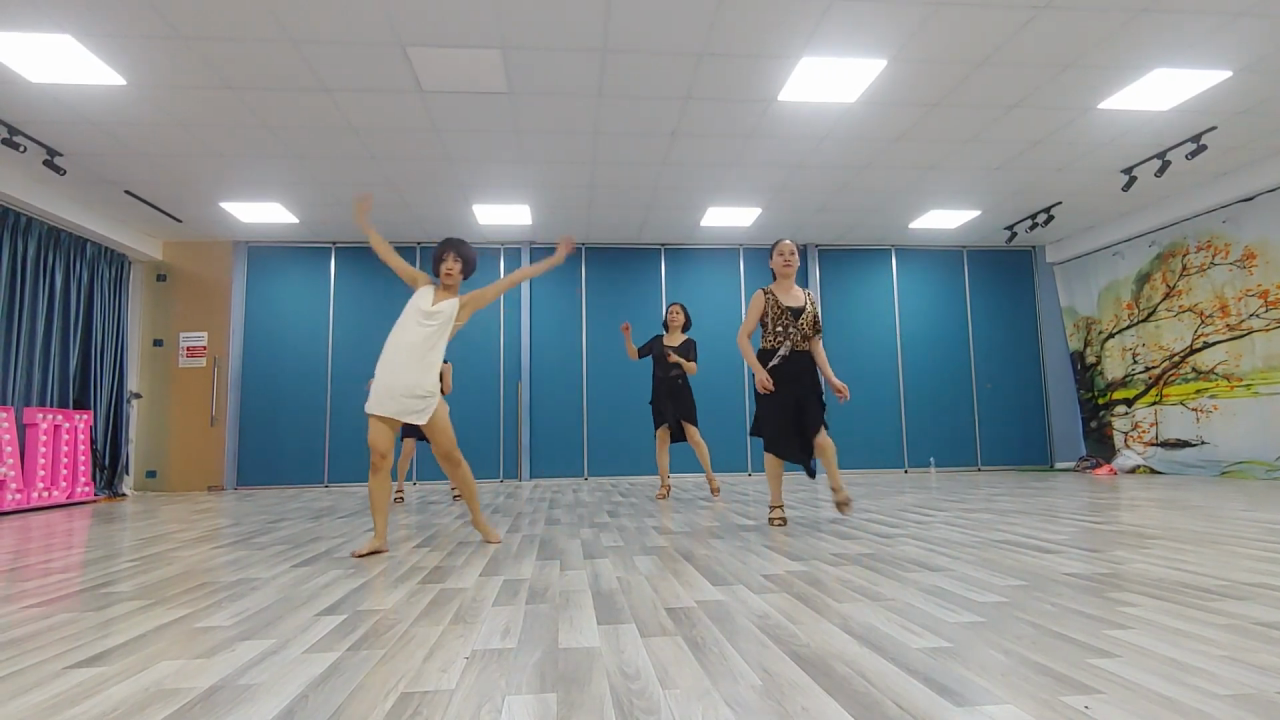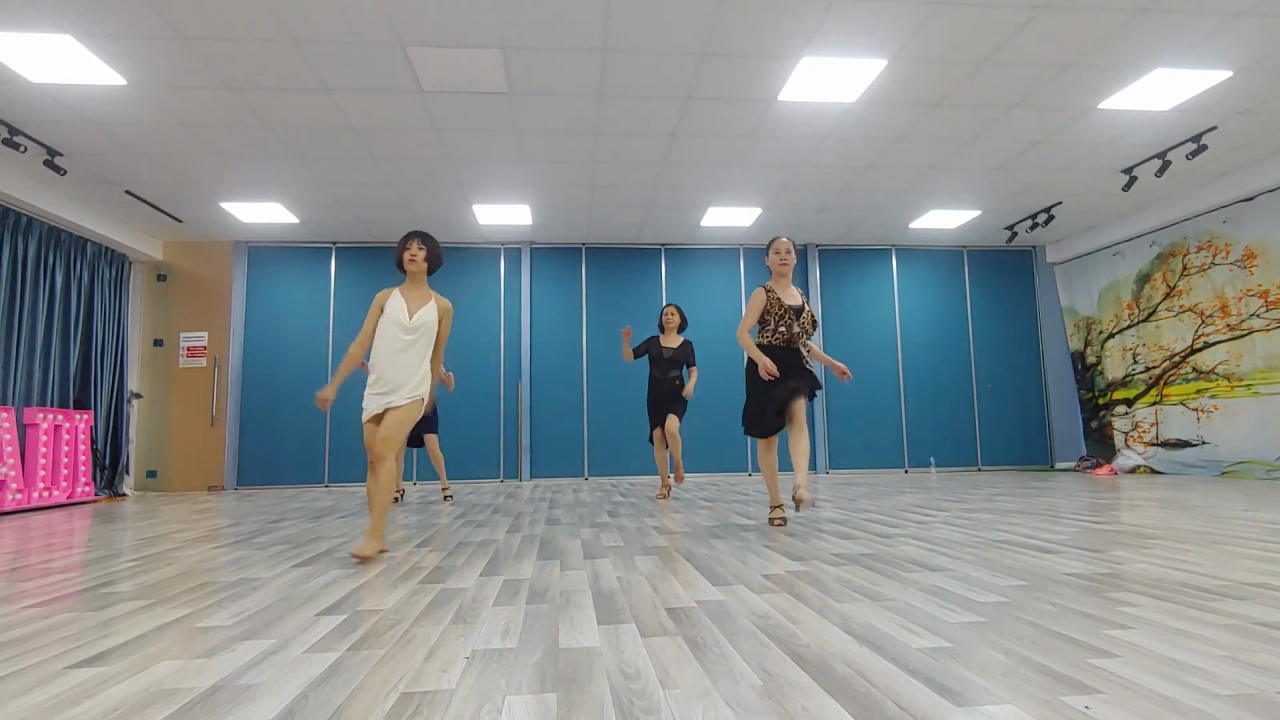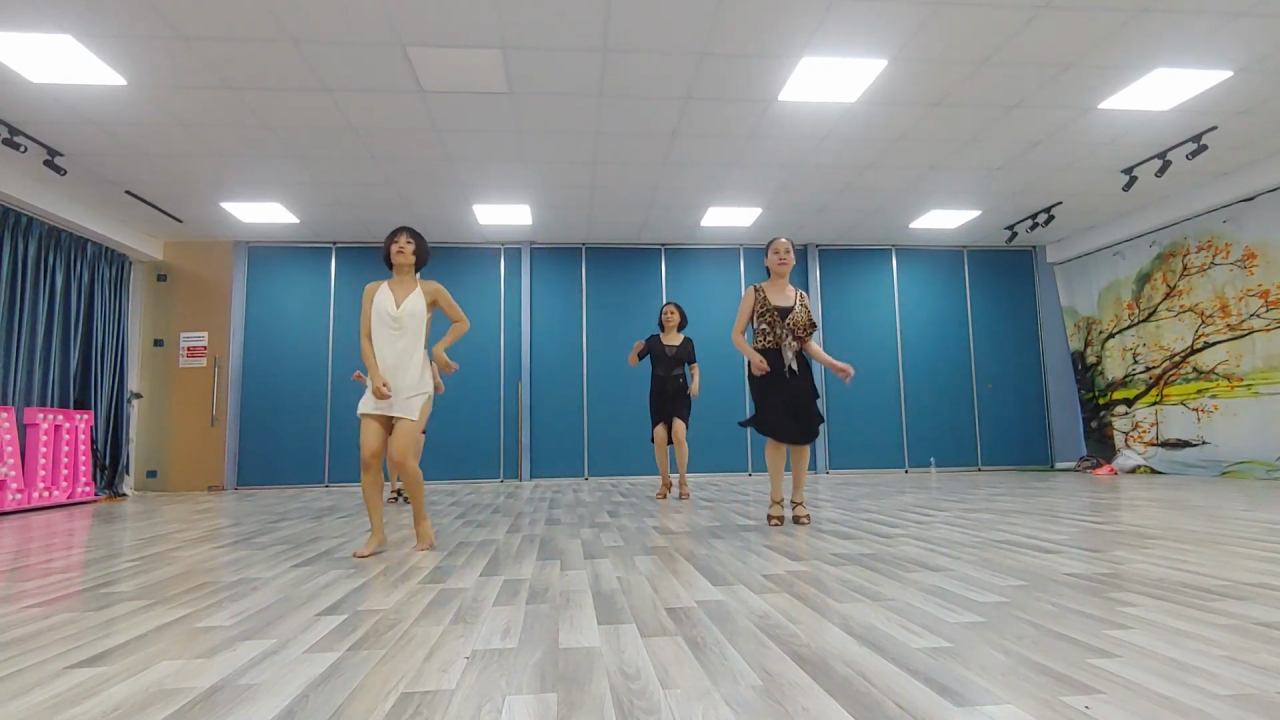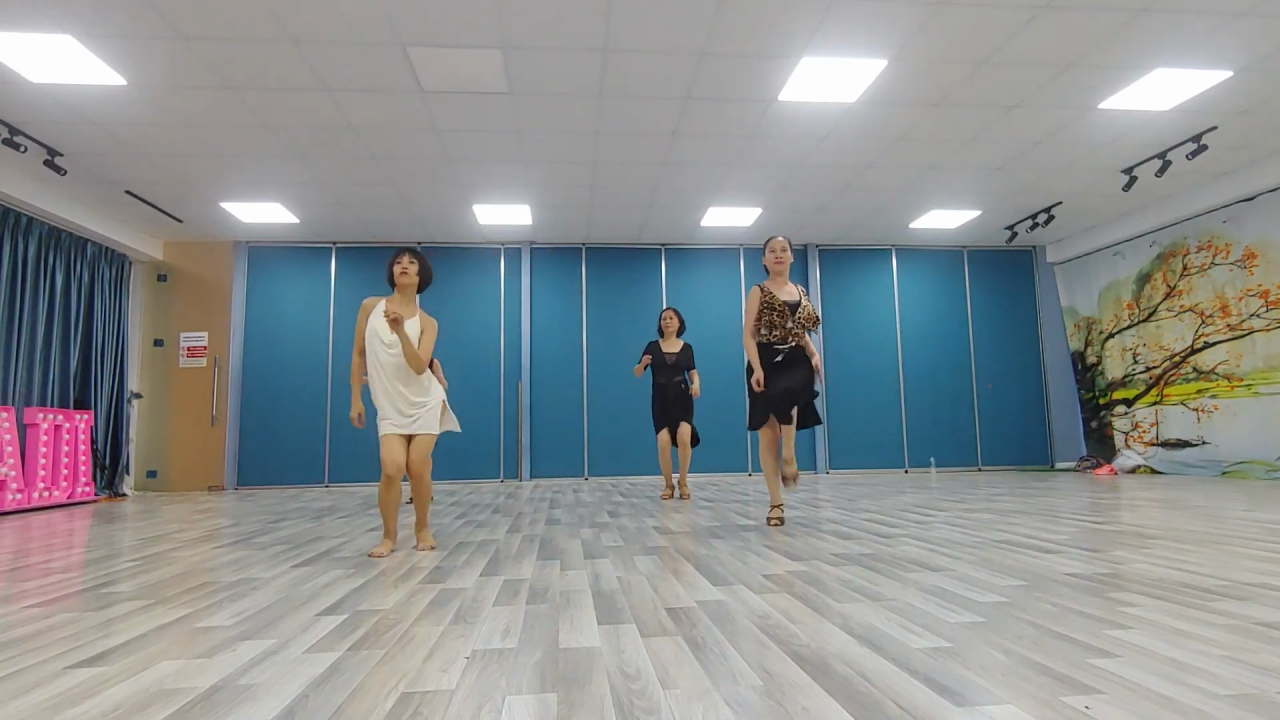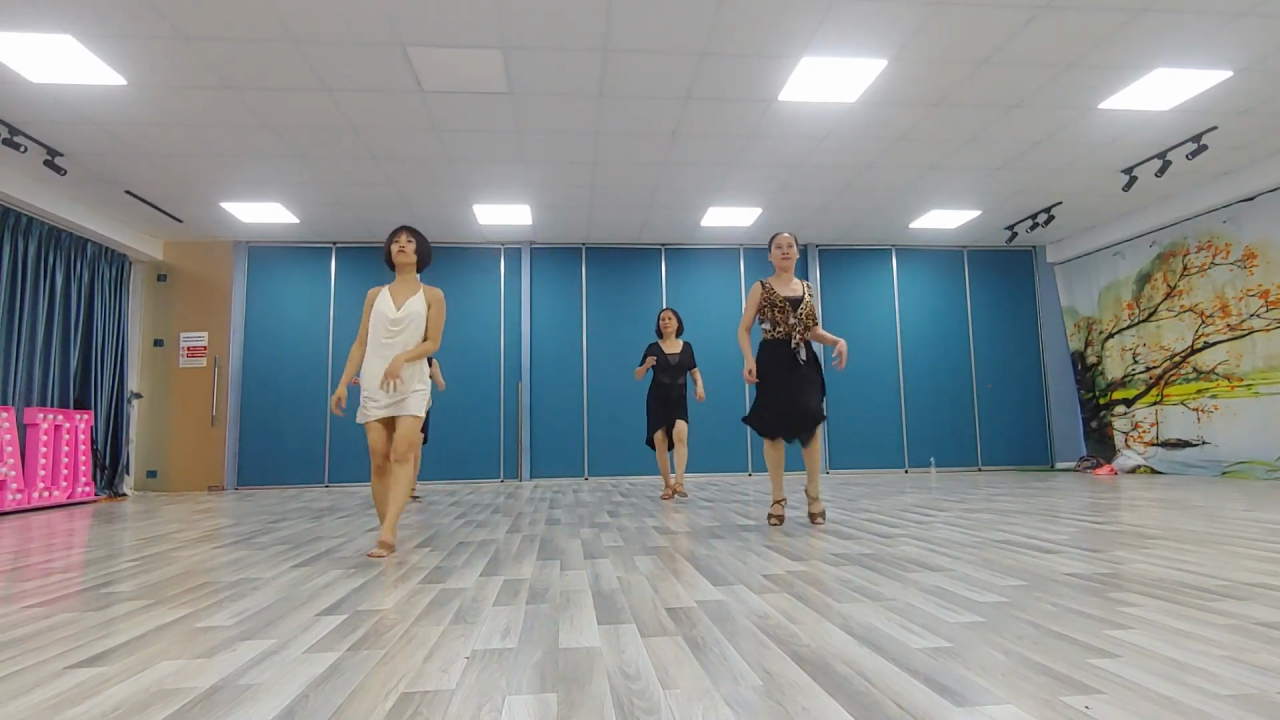
dt=0.3s
person 1, frame 1
left shoulder: (465, 303)
right shoulder: (421, 286)
left elbow: (511, 281)
right elbow: (385, 252)
left wrist: (553, 259)
right wrist: (364, 219)
left hip: (422, 389)
right hip: (388, 384)
left knee: (450, 457)
right knee: (379, 458)
left ankle: (478, 519)
right ankle: (380, 536)
person 1, frame 2
left shoulder: (441, 306)
right shoulder: (385, 297)
right elbow: (361, 344)
left wrist: (432, 393)
right wrist: (333, 385)
left hip: (412, 391)
right hip: (377, 390)
left knee: (384, 446)
right knee: (374, 459)
left ankle: (374, 534)
right ankle: (377, 537)
person 1, frame 3
left shoulder: (431, 291)
right shoulder: (373, 290)
left elbow: (463, 322)
right elbow: (366, 339)
left wrist: (441, 347)
right wrist: (374, 376)
left hip: (415, 389)
right hip: (381, 388)
left knee: (401, 458)
right knee: (368, 458)
left ankle: (422, 521)
right ankle: (376, 533)
person 1, frame 4
left shoulder: (427, 323)
right shoulder: (369, 306)
left elbow: (420, 367)
right elbow: (358, 355)
left wrist: (400, 332)
right wrist: (355, 399)
left hip: (425, 403)
right hip: (390, 408)
left knee: (418, 468)
right knee: (392, 470)
left ankle: (422, 528)
right ankle: (389, 535)
person 1, frame 5
left shoulder: (433, 295)
right shoulder: (375, 295)
left elbow: (433, 343)
right elbow: (362, 343)
left wrist: (400, 359)
right wrist: (342, 385)
left hip: (412, 386)
right hip: (375, 389)
left knee: (402, 450)
right knee: (379, 462)
left ankle: (389, 528)
right ankle: (386, 536)
person 2, frame 1
left shoulder: (808, 296)
right shoulder: (763, 296)
left elbow: (815, 342)
right elbow: (743, 337)
left wrist: (831, 379)
right wrist: (757, 371)
left hip: (803, 370)
right hip: (771, 371)
left knee: (817, 435)
right knee: (776, 439)
left ankle: (837, 487)
right ankle: (776, 505)
person 2, frame 2
left shoulder: (800, 295)
right shoulder: (762, 293)
right elbow: (742, 333)
left wrist: (832, 363)
right wrist: (760, 359)
left hip: (794, 363)
right hip: (768, 367)
left knee: (798, 416)
right knee: (767, 435)
left ankle: (801, 485)
right ankle: (775, 504)
person 2, frame 3
left shoulder: (802, 297)
right shoulder: (755, 293)
left elbow: (808, 341)
right elbow: (737, 333)
left wrist: (833, 363)
right wrist: (751, 355)
left hip: (796, 367)
right hip: (767, 368)
left knee: (802, 432)
right knee: (777, 433)
left ankle: (798, 501)
right ankle: (776, 499)
person 2, frame 4
left shoulder: (801, 292)
right shoulder: (758, 292)
right elbow: (749, 335)
left wrist: (814, 354)
right wrist: (757, 368)
left hip: (795, 361)
right hip: (766, 361)
left knee: (786, 397)
right knee: (768, 431)
left ankle: (788, 455)
right ankle: (775, 503)
person 2, frame 5
left shoulder: (806, 288)
right shoulder: (761, 288)
right elbow: (743, 329)
left wrist: (837, 341)
right wrist: (749, 360)
left hip: (804, 361)
right hip: (772, 360)
left knee: (811, 420)
right knee: (776, 427)
left ankle: (813, 495)
right ankle: (777, 500)
person 3, frame 1
left shoulder: (689, 343)
right shoulder: (657, 340)
left elbow: (693, 368)
right elbow: (634, 355)
left wrist: (680, 361)
right wrist: (627, 337)
left hip: (681, 393)
right hip: (660, 394)
left knee: (693, 436)
right knee: (662, 438)
left ankle: (710, 476)
right ankle: (664, 484)
person 3, frame 2
left shoulder: (686, 344)
right shoulder: (653, 341)
left elbow: (693, 370)
right elbow: (629, 357)
left wrist: (691, 384)
right wrist: (626, 340)
left hip: (677, 395)
right hip: (655, 395)
left knee: (671, 428)
right knee: (658, 438)
left ankle: (678, 463)
right ankle: (665, 484)
person 3, frame 3
left shoulder: (687, 342)
right shoulder: (653, 340)
left elbow: (694, 366)
right elbow: (632, 362)
left wrist: (695, 381)
right wrist: (636, 350)
left hip: (680, 393)
right hip: (658, 395)
left knee: (679, 435)
right knee: (659, 437)
left ankle: (683, 482)
right ankle: (665, 482)
person 3, frame 4
left shoulder: (686, 348)
right shoulder: (653, 347)
left elbow: (692, 372)
right elbow: (637, 373)
left wrist: (695, 383)
right wrist: (642, 364)
left hip: (682, 399)
right hip: (660, 401)
left knee: (684, 439)
right knee: (663, 443)
left ankle: (683, 483)
right ankle: (668, 485)
person 3, frame 5
left shoulder: (686, 347)
right shoulder: (653, 348)
left elbow: (694, 371)
right elbow: (637, 375)
left wrist: (699, 385)
right wrist: (646, 366)
left hip: (679, 400)
right hip: (657, 400)
left knee: (680, 435)
right knee: (660, 442)
left ankle: (679, 482)
right ankle: (667, 485)
